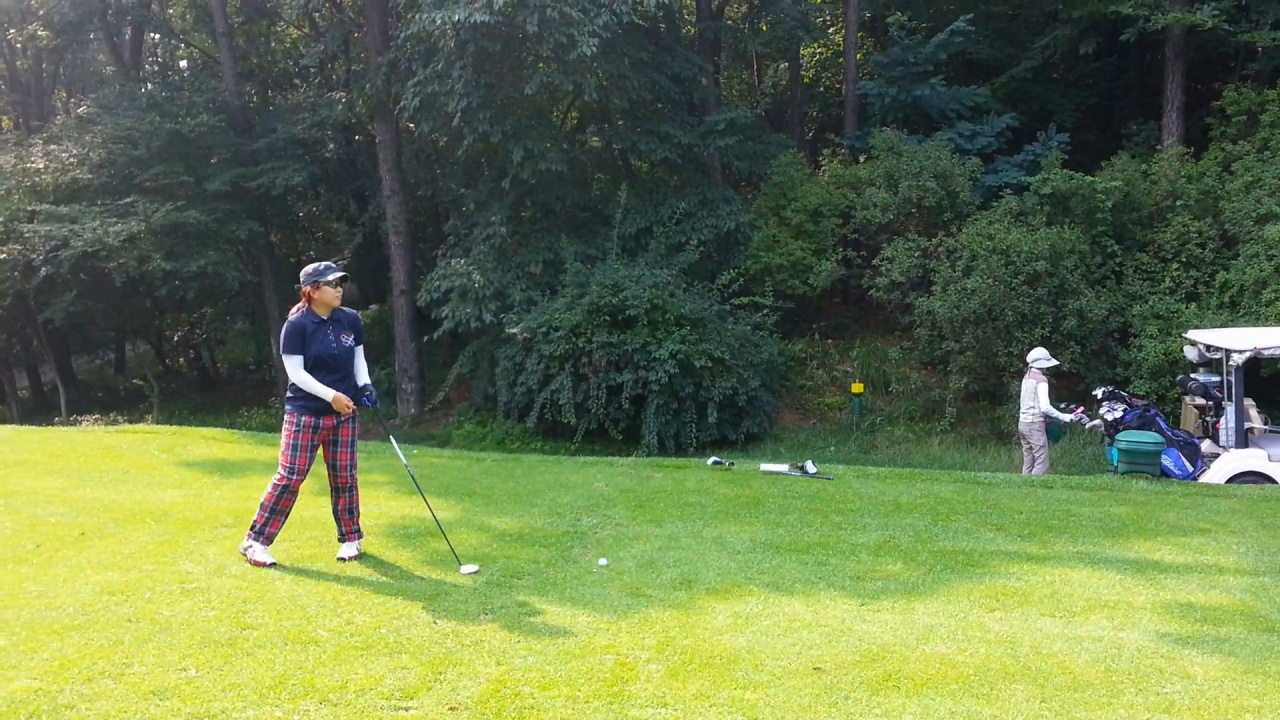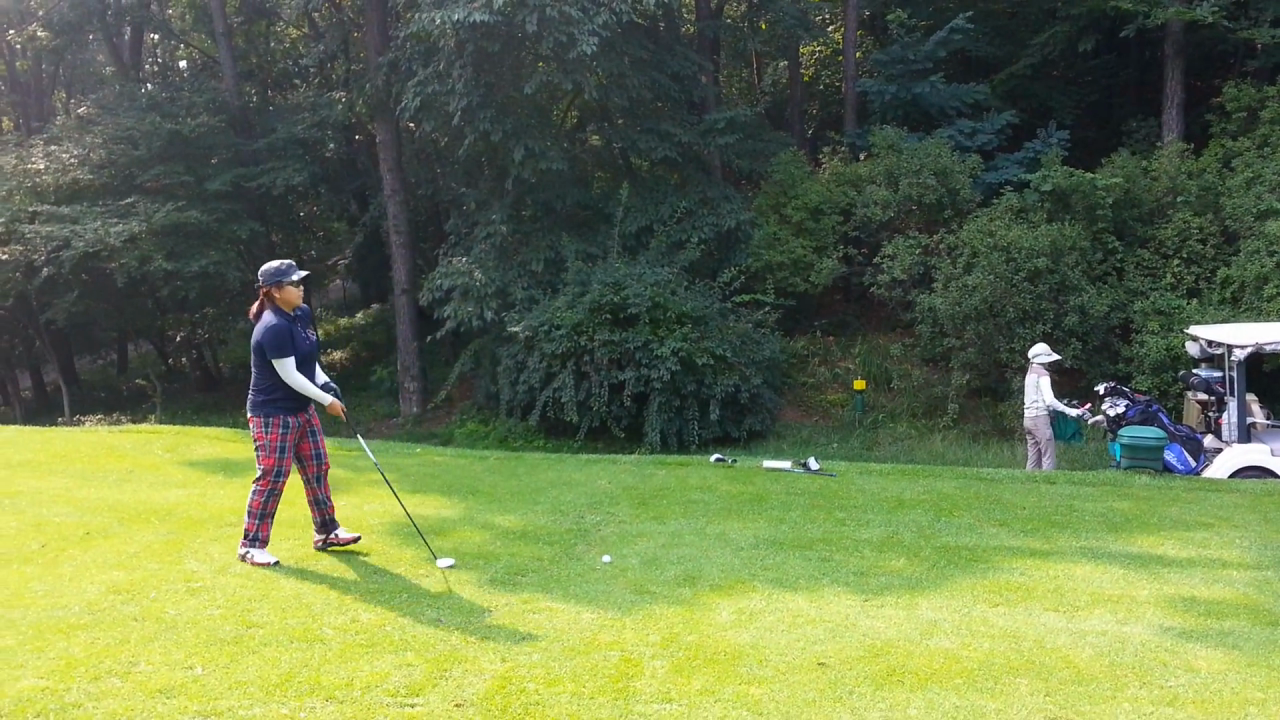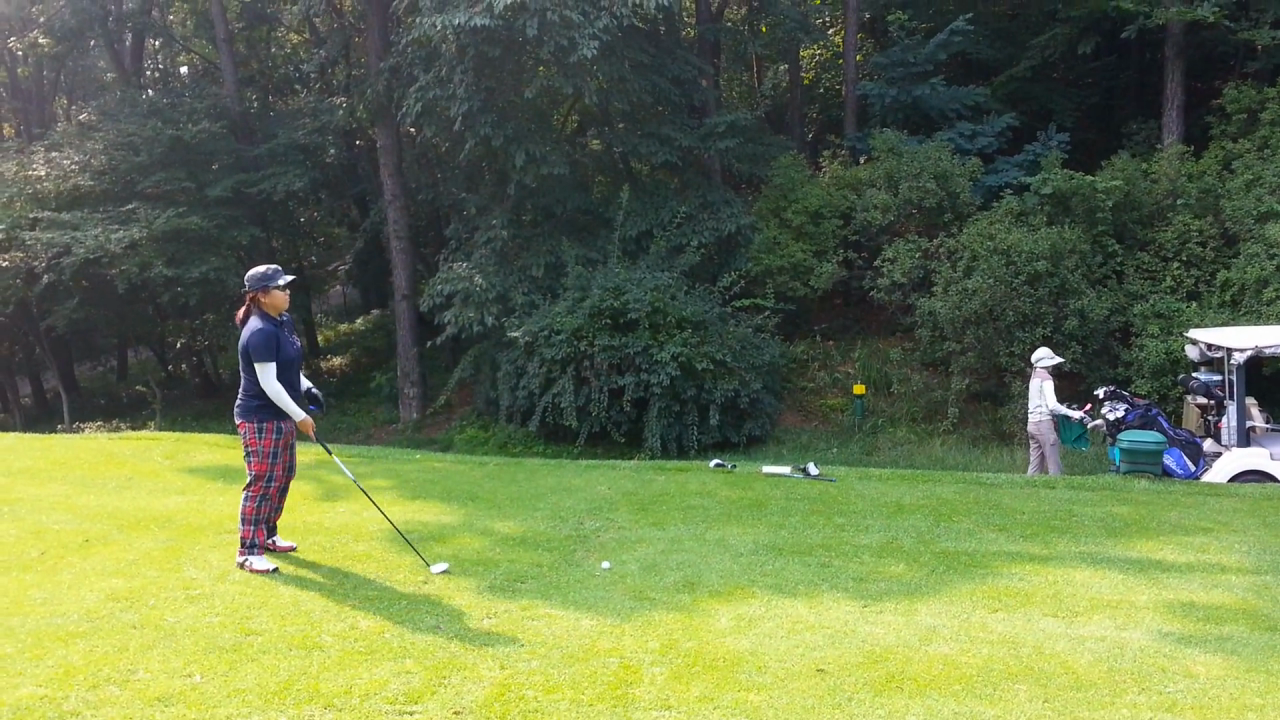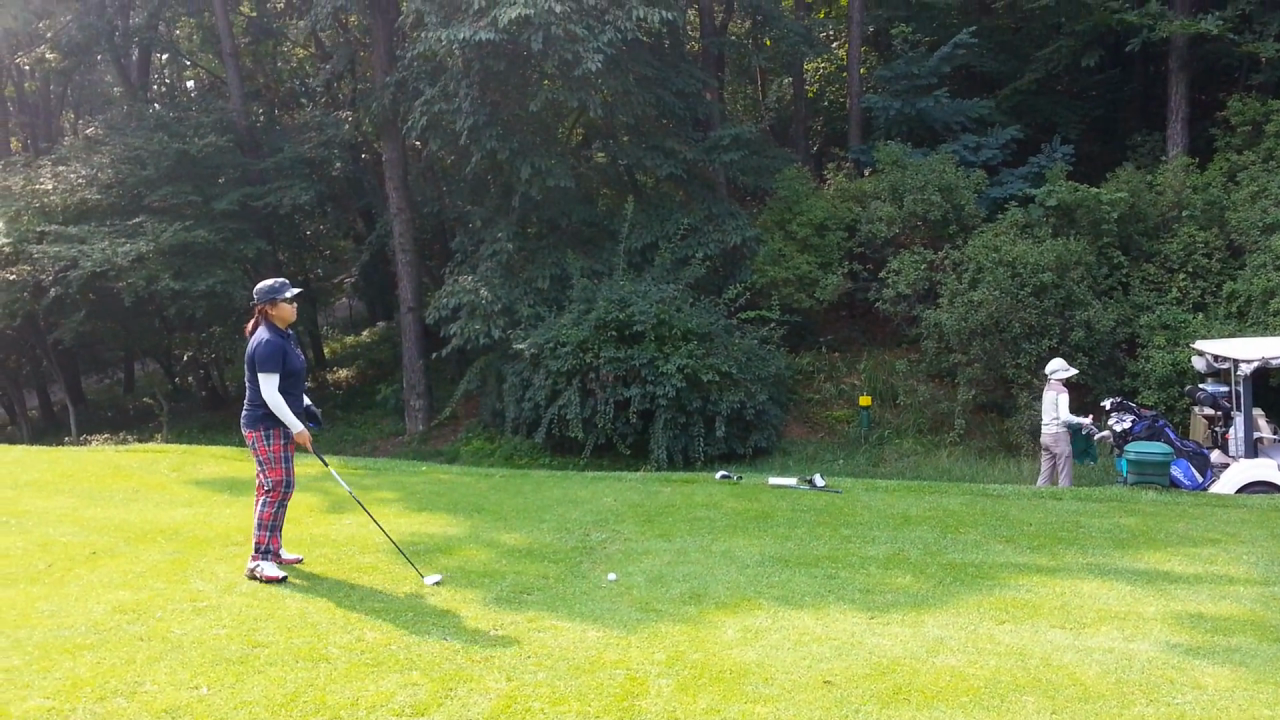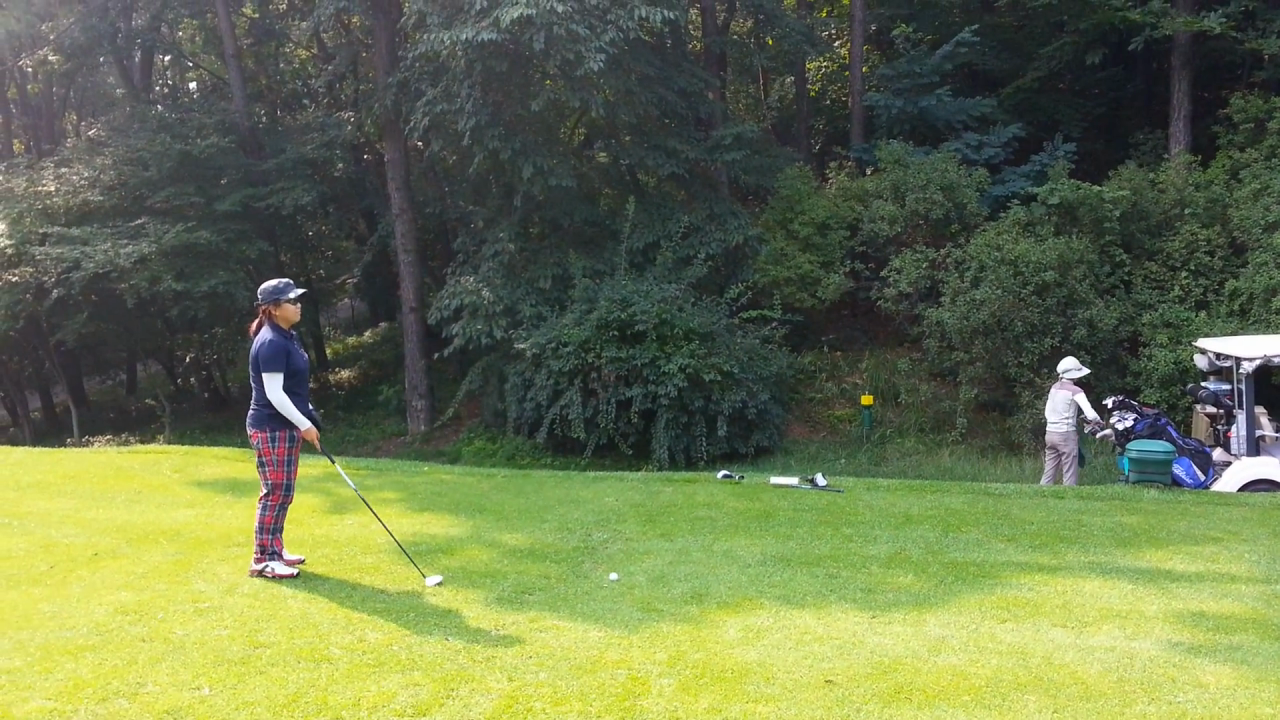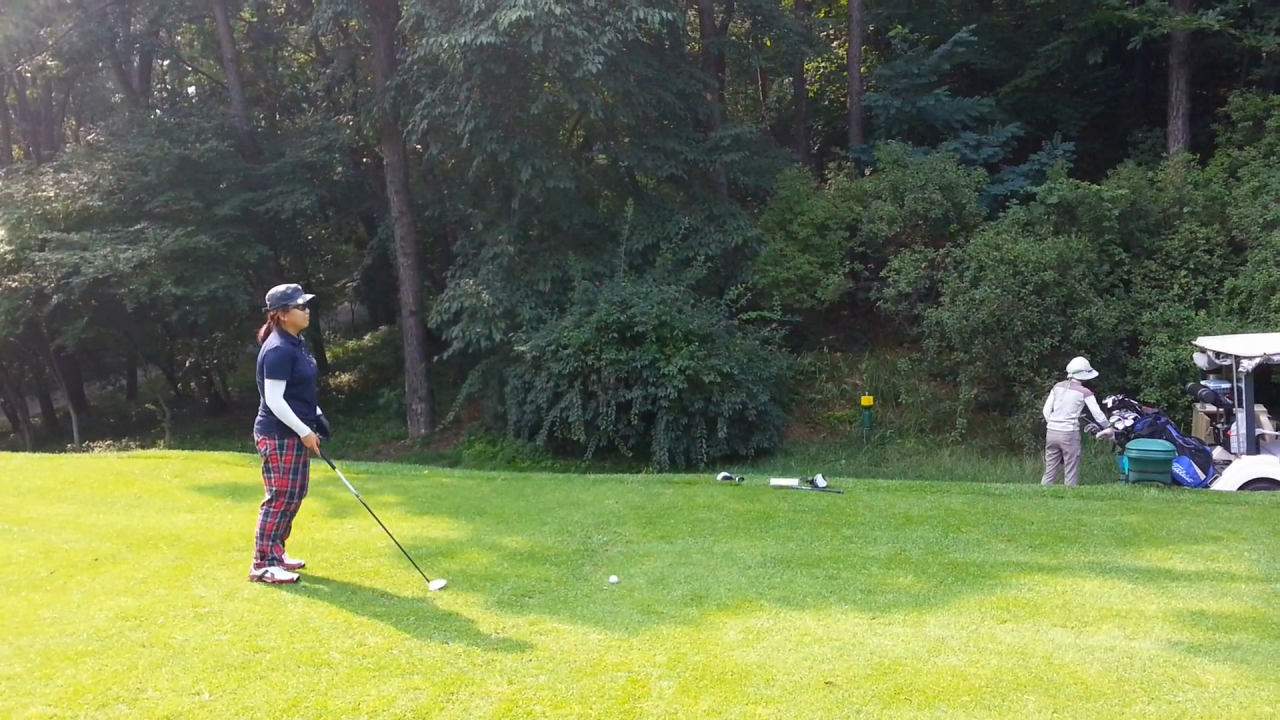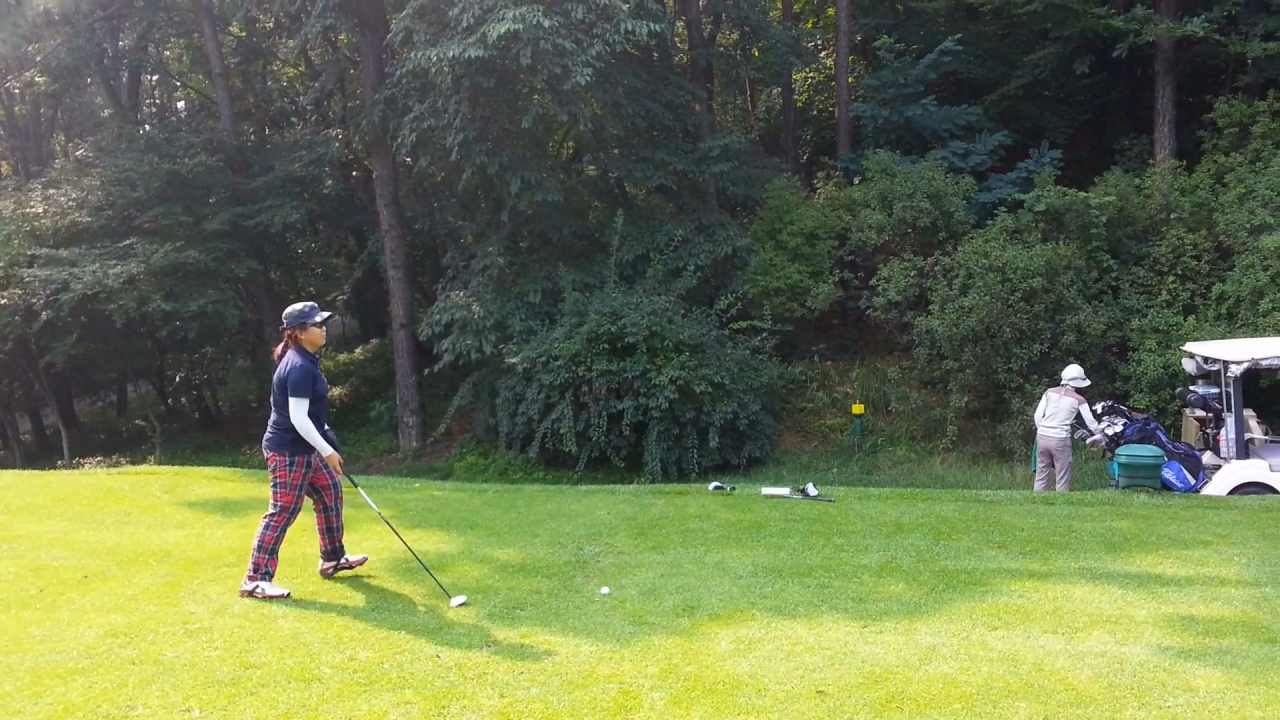
dt=0.3s
person 1, frame 1
left shoulder: (351, 319)
right shoulder: (297, 325)
left elbow: (357, 357)
right elbow: (296, 373)
left wrist: (365, 385)
right wrist: (331, 395)
left hip: (342, 414)
right hip: (303, 413)
left knee: (344, 476)
right knee: (289, 477)
left ankle: (350, 539)
right ankle: (256, 540)
person 1, frame 2
left shoulder: (302, 314)
right shoulder: (272, 327)
right elbow: (290, 376)
left wrist: (324, 381)
right wrist: (327, 400)
left hip: (301, 408)
right hip: (272, 413)
left knee: (317, 467)
right knee: (272, 478)
left ankle: (326, 531)
right ankle: (251, 545)
person 1, frame 3
left shoulder: (284, 322)
right shoulder: (260, 332)
right elbow: (268, 383)
left wrist: (306, 388)
right wrist: (300, 416)
left hip: (279, 415)
right hip: (259, 418)
left knee: (282, 477)
right knee: (262, 482)
left ankle: (267, 535)
right ankle: (249, 552)
person 1, frame 4
left shoulder: (286, 336)
right shoulder: (268, 342)
right elbow: (269, 393)
left wrist: (306, 405)
right wrist: (297, 427)
left hip: (279, 425)
right hip: (265, 426)
left knee: (273, 487)
right knee: (279, 487)
left ankle: (271, 548)
right ankle: (261, 559)
person 1, frame 5
left shoulder: (288, 337)
right shoulder: (271, 343)
right elbow: (274, 393)
left wrist: (307, 410)
right wrist: (304, 424)
left hip: (285, 426)
right hip: (271, 428)
left knee: (281, 491)
right knee: (277, 492)
left ankle: (273, 549)
right ankle: (263, 559)
person 1, frame 6
left shoulder: (296, 342)
right shoulder: (278, 349)
right elbow: (274, 400)
left wrist: (316, 414)
right wrist: (305, 431)
left hip: (293, 432)
right hip: (279, 435)
left knee: (295, 494)
right knee: (280, 498)
left ankle: (275, 552)
right ankle: (263, 564)
person 1, frame 7
left shoulder: (305, 361)
right shoulder: (299, 367)
right elbow: (298, 418)
left wrist: (325, 430)
right wrist: (328, 451)
left hip: (303, 448)
right hip: (288, 451)
left knee: (330, 495)
right knee: (281, 513)
left ankle: (333, 559)
right ankle: (255, 579)
